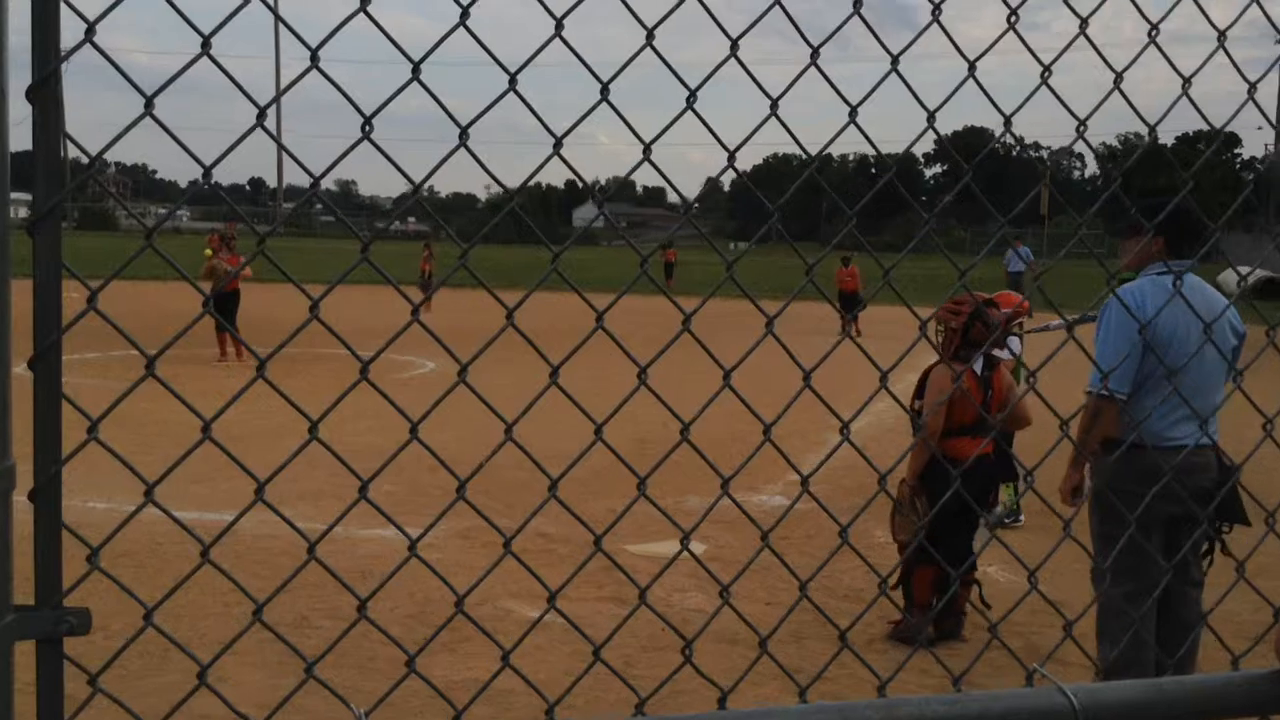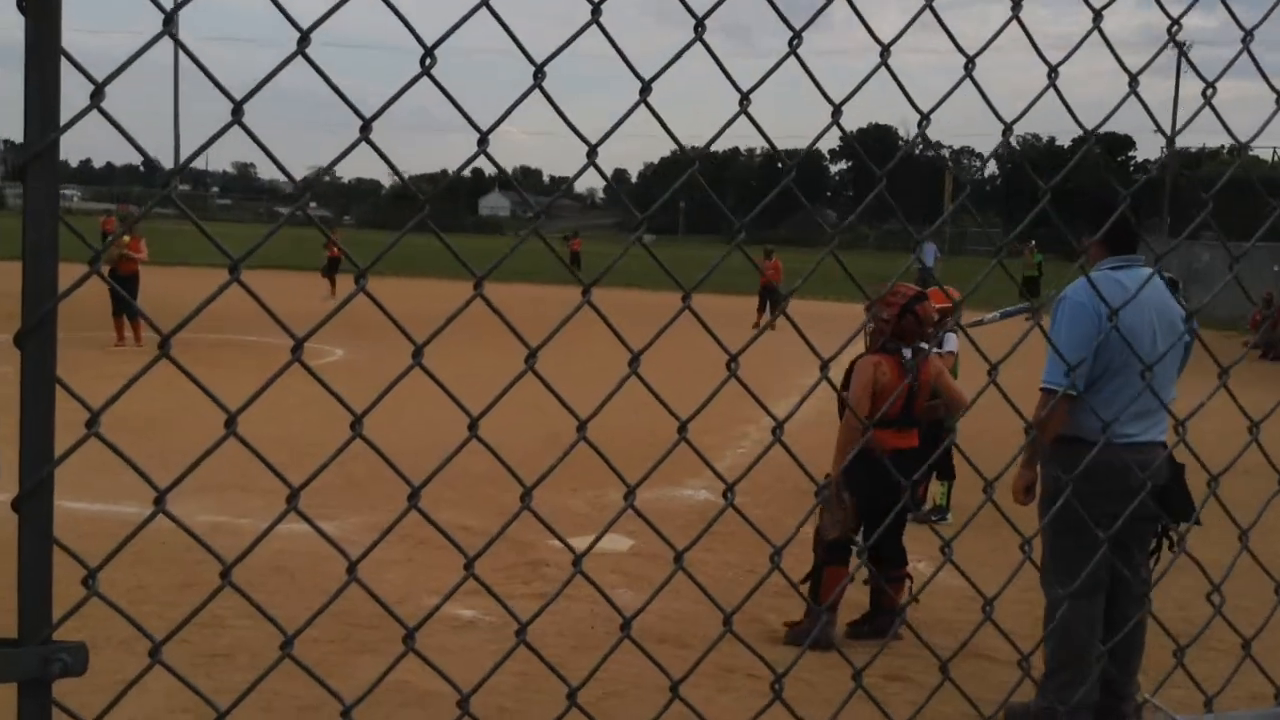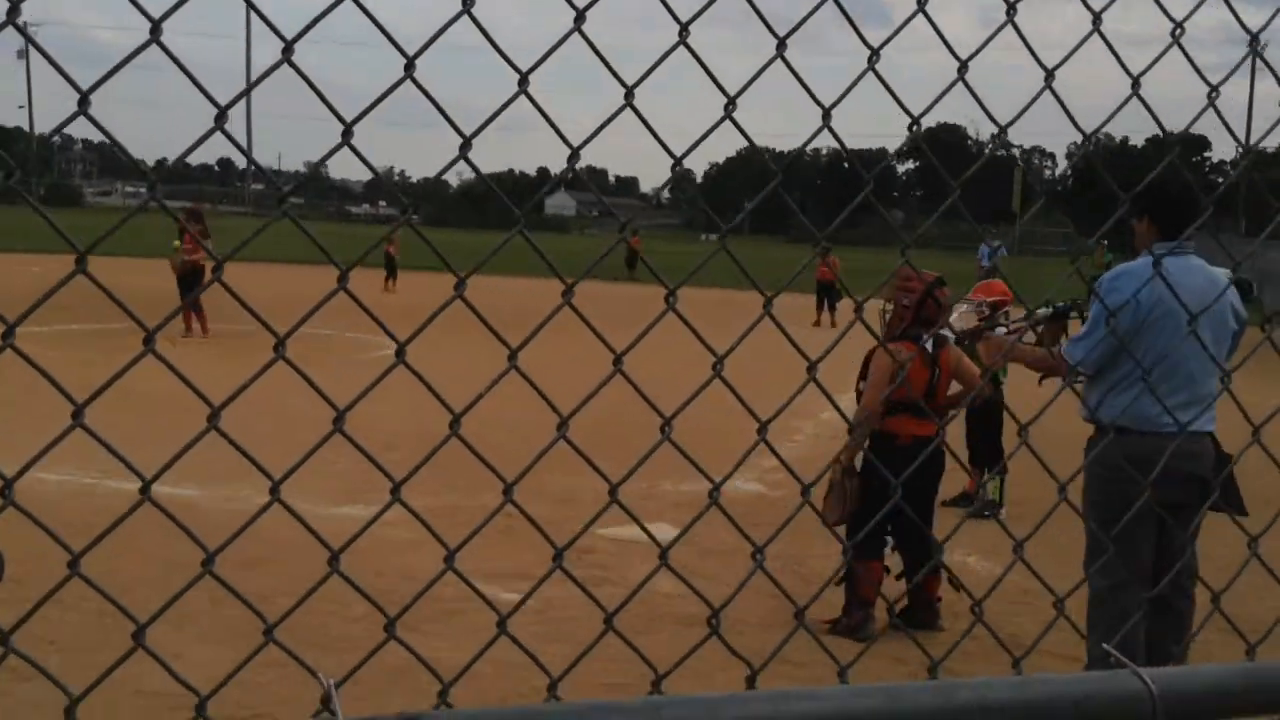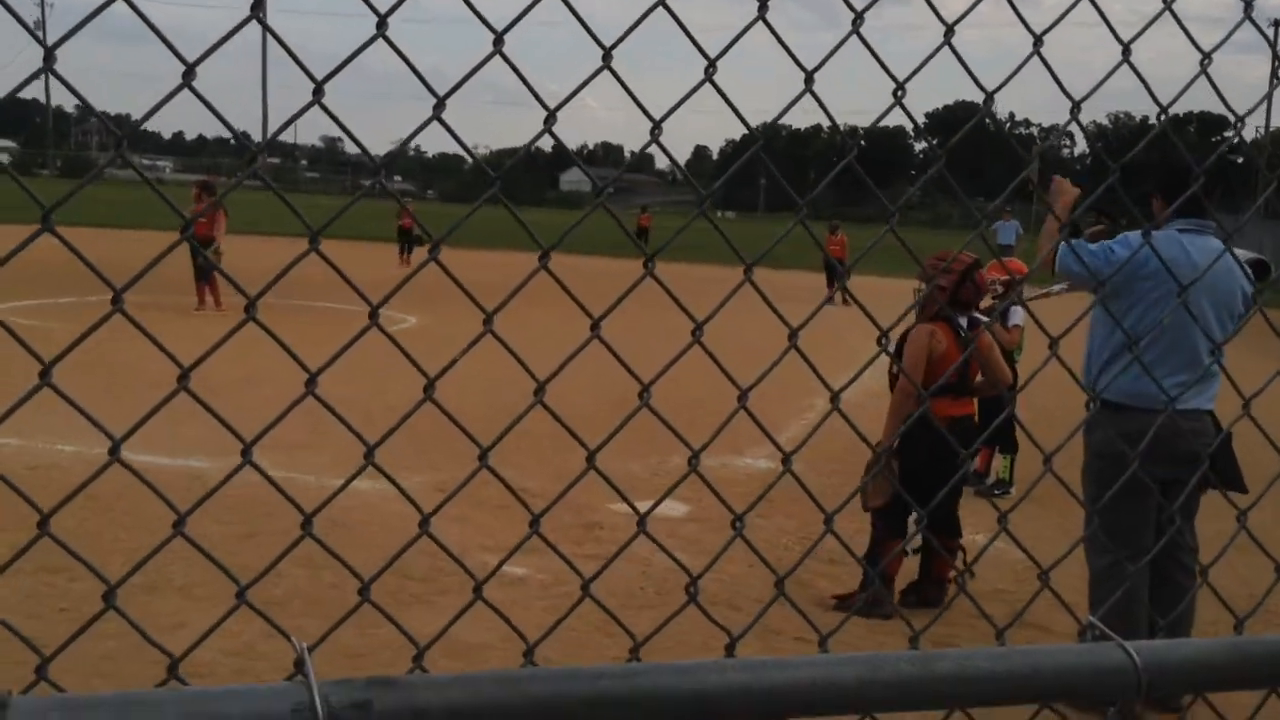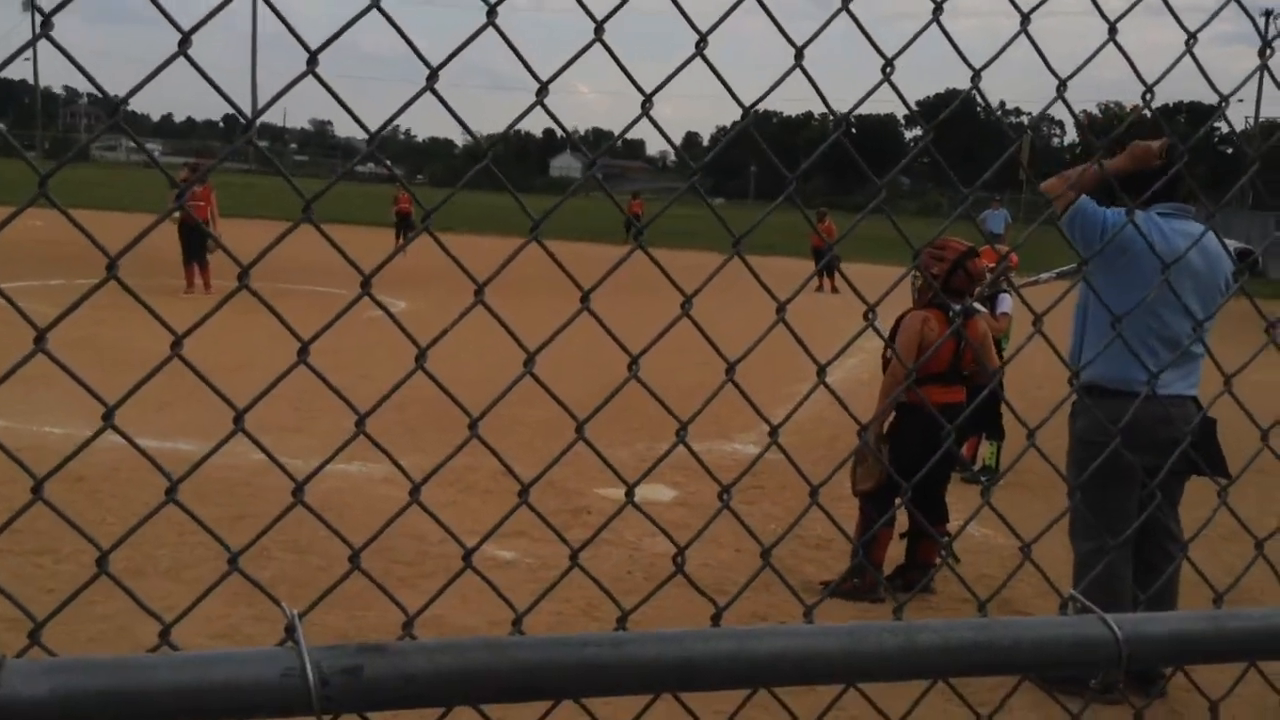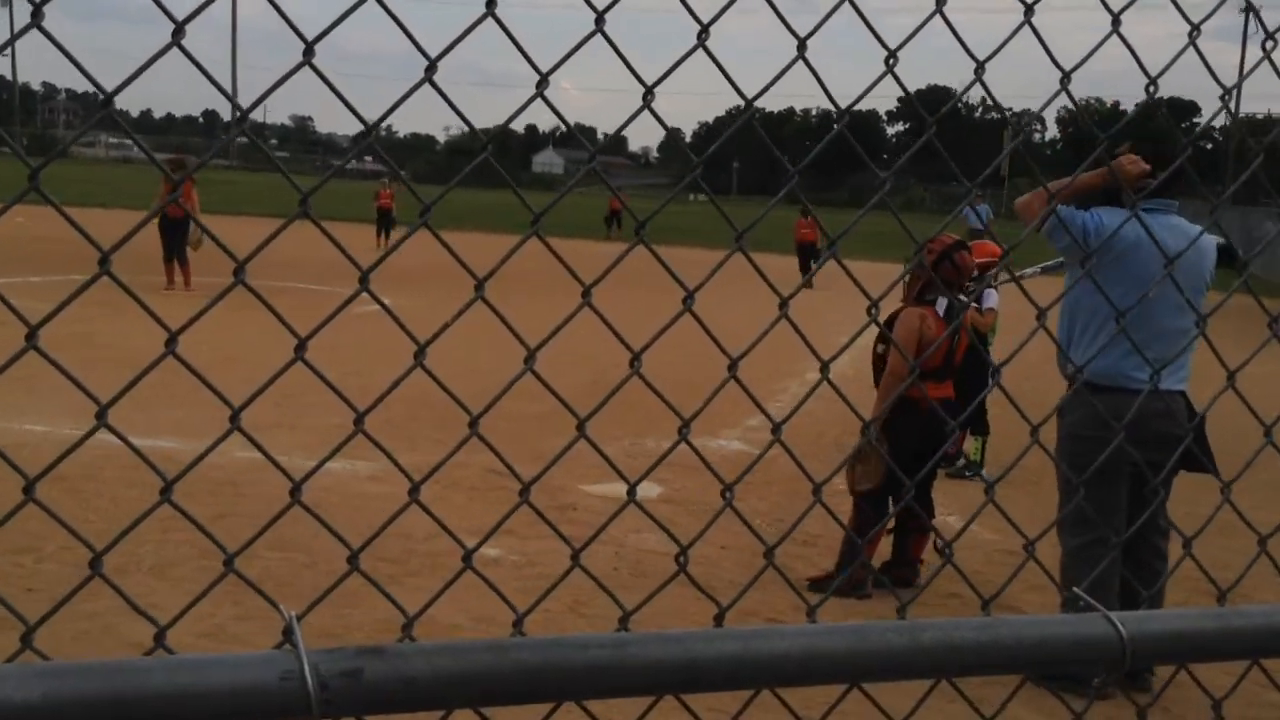
dt=0.7s
person 1, frame 1
left shoulder: (1129, 300)
right shoulder: (1223, 306)
left elbow: (1107, 398)
right elbow: (1217, 388)
left wrist: (1077, 466)
left hip: (1135, 464)
right hip: (1199, 464)
left knee: (1126, 590)
right knee: (1183, 588)
person 1, frame 2
left shoulder: (1085, 295)
right shoulder: (1173, 302)
left elbow: (1060, 394)
right elbow: (1163, 383)
left wrist: (1029, 464)
left hip: (1087, 461)
right hip: (1150, 462)
left knee: (1075, 589)
right knee: (1129, 585)
person 1, frame 3
left shoulder: (1126, 280)
right shoulder: (1224, 289)
left elbow: (1074, 362)
right elbow: (1214, 361)
left wrist: (1010, 349)
left hip: (1126, 448)
right hip: (1195, 450)
left knee: (1117, 578)
right knee: (1175, 578)
person 1, frame 4
left shoulder: (1138, 252)
right shoulder: (1234, 270)
left elbow: (1052, 254)
left wrist: (1061, 202)
left hip: (1127, 425)
right hip: (1195, 429)
left knee: (1120, 557)
right knee: (1175, 554)
person 1, frame 5
left shoulder: (1118, 233)
right shoulder: (1216, 251)
left elbow: (1054, 191)
left wrist: (1120, 163)
left hip: (1112, 410)
right hip: (1178, 414)
left knee: (1103, 542)
right knee: (1159, 541)
left ankle: (1098, 669)
right ankle: (1147, 665)
person 1, frame 6
left shoulder: (1107, 227)
right shoulder: (1203, 245)
left elbow: (1026, 208)
left wrist: (1098, 178)
left hip: (1101, 404)
right hip: (1168, 408)
left knee: (1090, 534)
right knee: (1147, 534)
left ankle: (1087, 662)
right ankle: (1136, 658)
person 2, frame 1
left shoulder: (945, 373)
right shoulder: (998, 372)
left elbow: (929, 429)
right elbow: (1022, 418)
left wrist: (910, 477)
left hip: (944, 470)
right hip: (980, 469)
left knee: (920, 543)
right knee: (960, 545)
left ankle: (918, 621)
right ankle: (950, 619)
person 2, frame 2
left shoulder: (871, 363)
right shoulder: (928, 364)
left elbow: (854, 422)
right elbow: (959, 404)
left wrist: (836, 472)
left hip: (870, 463)
right hip: (907, 463)
left knee: (835, 538)
right knee: (888, 540)
left ankle: (819, 623)
right ankle: (884, 617)
person 2, frame 3
left shoulder: (889, 352)
right shoulder: (947, 351)
left elbow: (870, 409)
right elbow: (982, 387)
left wrist: (846, 456)
left hip: (889, 451)
right hip: (929, 451)
left knee: (866, 531)
right knee: (917, 530)
left ankle: (859, 615)
right ankle: (925, 608)
person 2, frame 4
left shoulder: (925, 332)
right shoulder: (978, 334)
left elbow: (906, 391)
right elbow: (1003, 380)
left wrist: (886, 440)
left hip: (927, 433)
right hip: (962, 432)
left knee: (891, 509)
right knee: (942, 511)
left ankle: (876, 593)
right ankle: (933, 586)
person 2, frame 5
left shoulder: (919, 319)
right shoulder: (974, 322)
left elbow: (897, 376)
right elbow: (990, 369)
left wrist: (875, 424)
left hip: (917, 417)
right hip: (953, 416)
left knee: (879, 493)
right knee: (930, 496)
left ankle: (865, 577)
right ankle: (919, 571)
person 2, frame 6
left shoulder: (914, 315)
right shoulder: (958, 314)
left elbow: (896, 372)
left wrist: (875, 421)
left hip: (910, 412)
right hip: (941, 411)
left knee: (872, 488)
right knee: (916, 490)
left ankle: (852, 573)
right ankle: (905, 566)
person 3, frame 1
left shoulder: (1012, 340)
left elbow: (1005, 369)
left wrist: (989, 350)
left knee: (1002, 454)
right knee: (990, 453)
left ankle: (1013, 510)
person 3, frame 2
left shoulder: (949, 337)
left elbow: (945, 368)
left wrist: (927, 349)
left knee: (941, 453)
right knee: (924, 451)
left ankle: (942, 508)
right ankle: (918, 498)
person 3, frame 3
left shoulder: (999, 331)
right shoulder: (980, 330)
left elbow: (994, 364)
left wrist: (976, 342)
right wrist: (961, 342)
left hip: (990, 396)
left knee: (991, 447)
right knee: (974, 445)
left ankle: (995, 502)
right ankle: (972, 492)
person 3, frame 4
left shoulder: (1015, 310)
right shoulder: (994, 309)
left elbow: (1011, 342)
left wrist: (991, 321)
right wrist: (978, 318)
left knee: (1003, 427)
right knee: (985, 424)
left ankle: (1005, 481)
right ankle: (982, 470)
person 3, frame 5
left shoulder: (1003, 297)
right shoulder: (983, 295)
left elbow: (1000, 330)
left wrist: (979, 309)
left knee: (990, 414)
right knee: (971, 410)
left ankle: (991, 468)
right ankle: (969, 458)
person 3, frame 6
left shoulder: (989, 293)
right shoulder: (970, 290)
left elbow: (985, 325)
left hip: (977, 358)
right hip: (961, 355)
left knee: (975, 408)
right knee: (957, 404)
left ankle: (976, 464)
right ankle: (955, 453)
